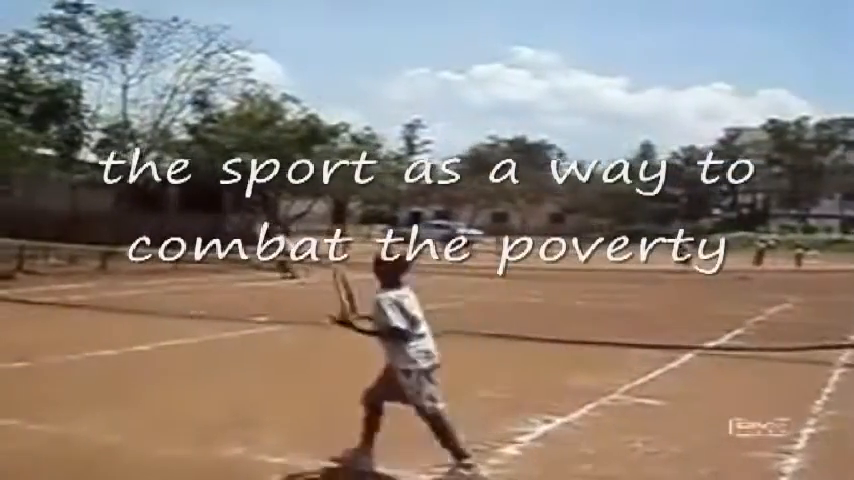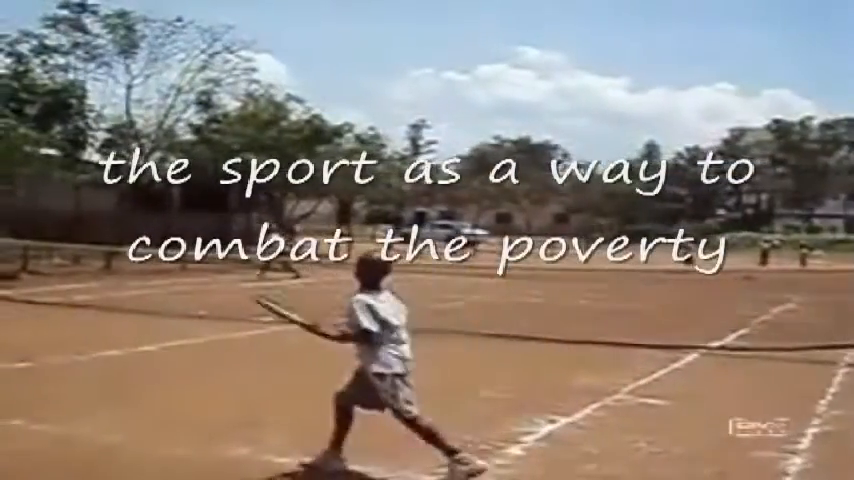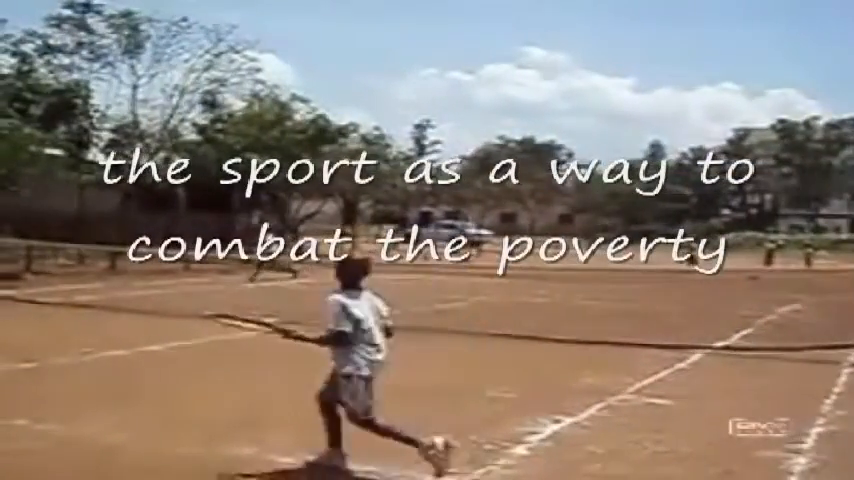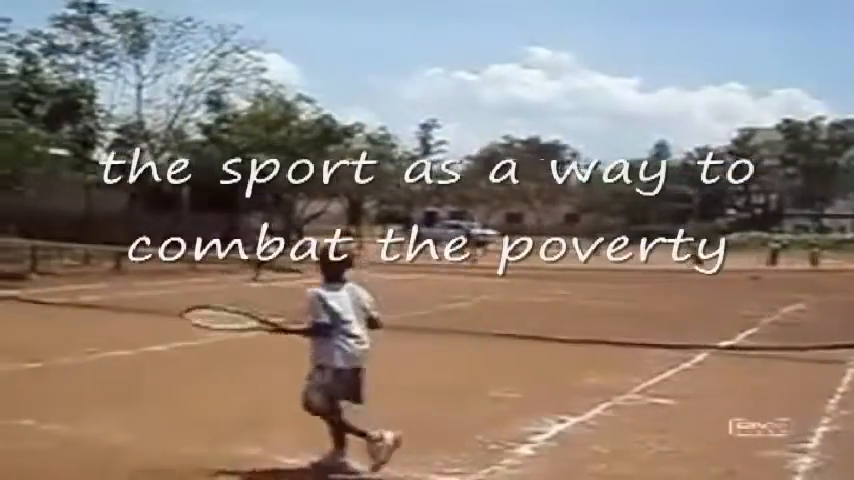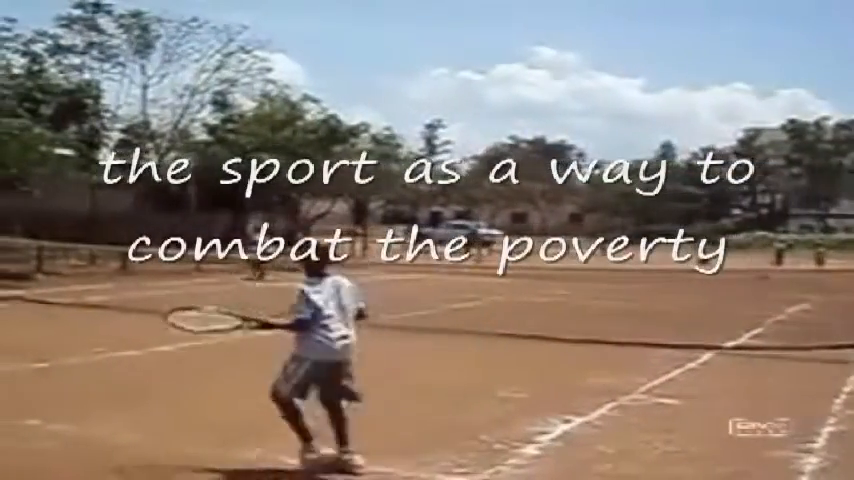
dt=0.1s
person 1, frame 1
left shoulder: (385, 299)
right shoulder: (403, 292)
left elbow: (397, 333)
left wrist: (358, 329)
right wrist: (373, 319)
left hip: (411, 361)
right hip: (404, 361)
left knee: (431, 413)
right knee: (372, 399)
left ankle: (465, 464)
right ankle: (362, 453)
person 1, frame 2
left shoulder: (360, 302)
right shoulder: (388, 298)
left elbow: (366, 337)
right elbow: (389, 329)
left wrist: (329, 334)
left hip: (384, 366)
right hip: (378, 365)
left knee: (409, 416)
right knee: (343, 400)
left ankle: (460, 459)
right ankle: (333, 455)
person 1, frame 3
left shoulder: (337, 301)
right shoulder: (372, 299)
left elbow: (341, 338)
right elbow: (388, 330)
left wrist: (302, 338)
left hip: (355, 366)
right hip: (367, 362)
left knee: (364, 419)
right knee: (326, 399)
left ankle: (428, 445)
right ankle: (334, 452)
person 1, frame 4
left shoulder: (318, 294)
right shoulder: (358, 291)
left elbow: (321, 330)
right elbow: (375, 323)
left hip: (332, 359)
right hip: (355, 357)
left knee: (318, 407)
right knee: (329, 404)
left ankle: (376, 437)
right ankle: (338, 453)
person 1, frame 5
left shoulder: (305, 289)
right shoulder: (345, 284)
left elbow: (302, 324)
right elbow: (361, 313)
left hip: (313, 354)
right hip: (341, 352)
left knee: (281, 395)
right knee: (333, 401)
left ankle: (309, 448)
right ankle: (347, 453)
